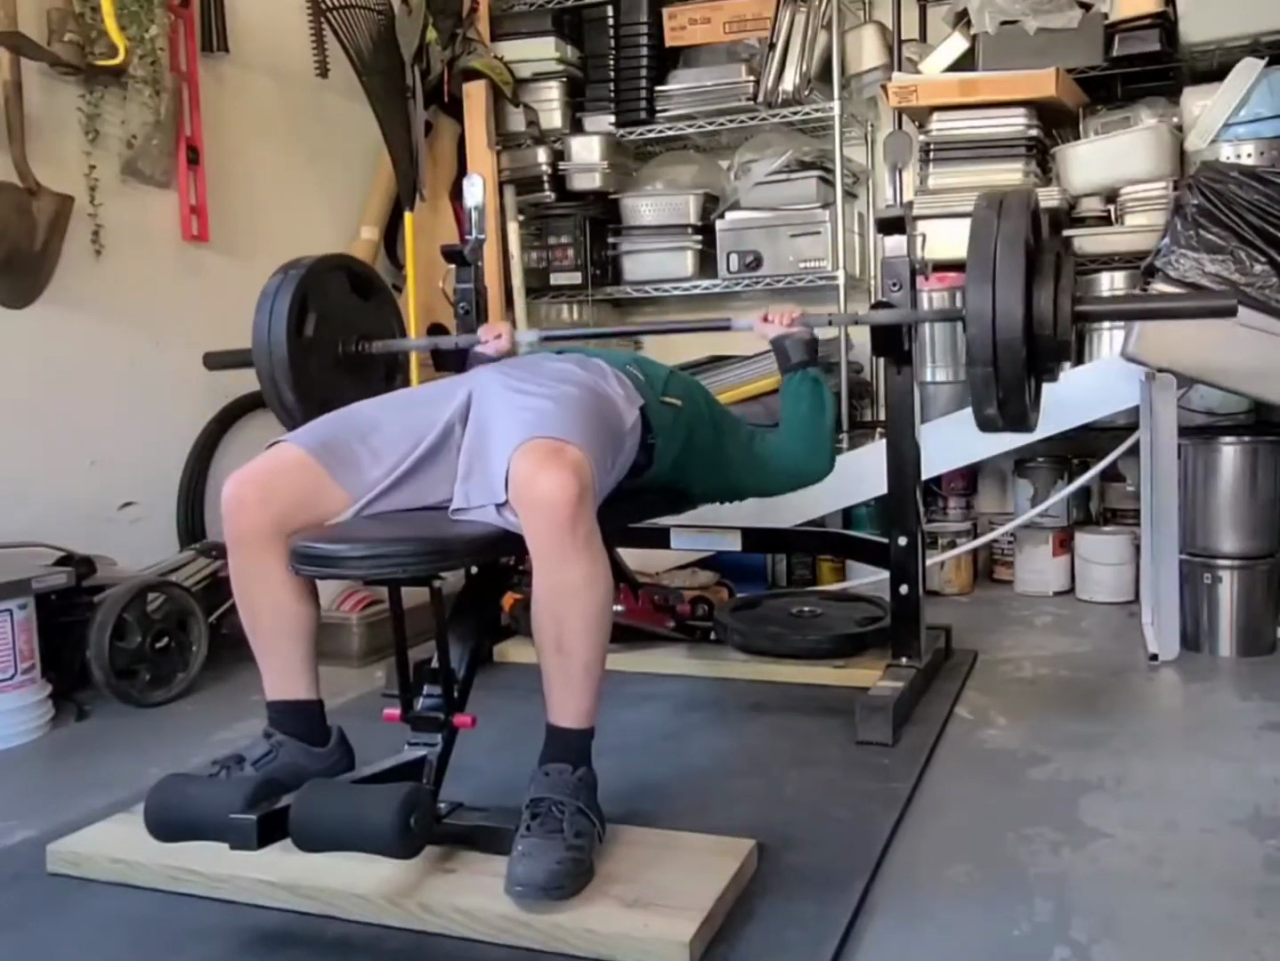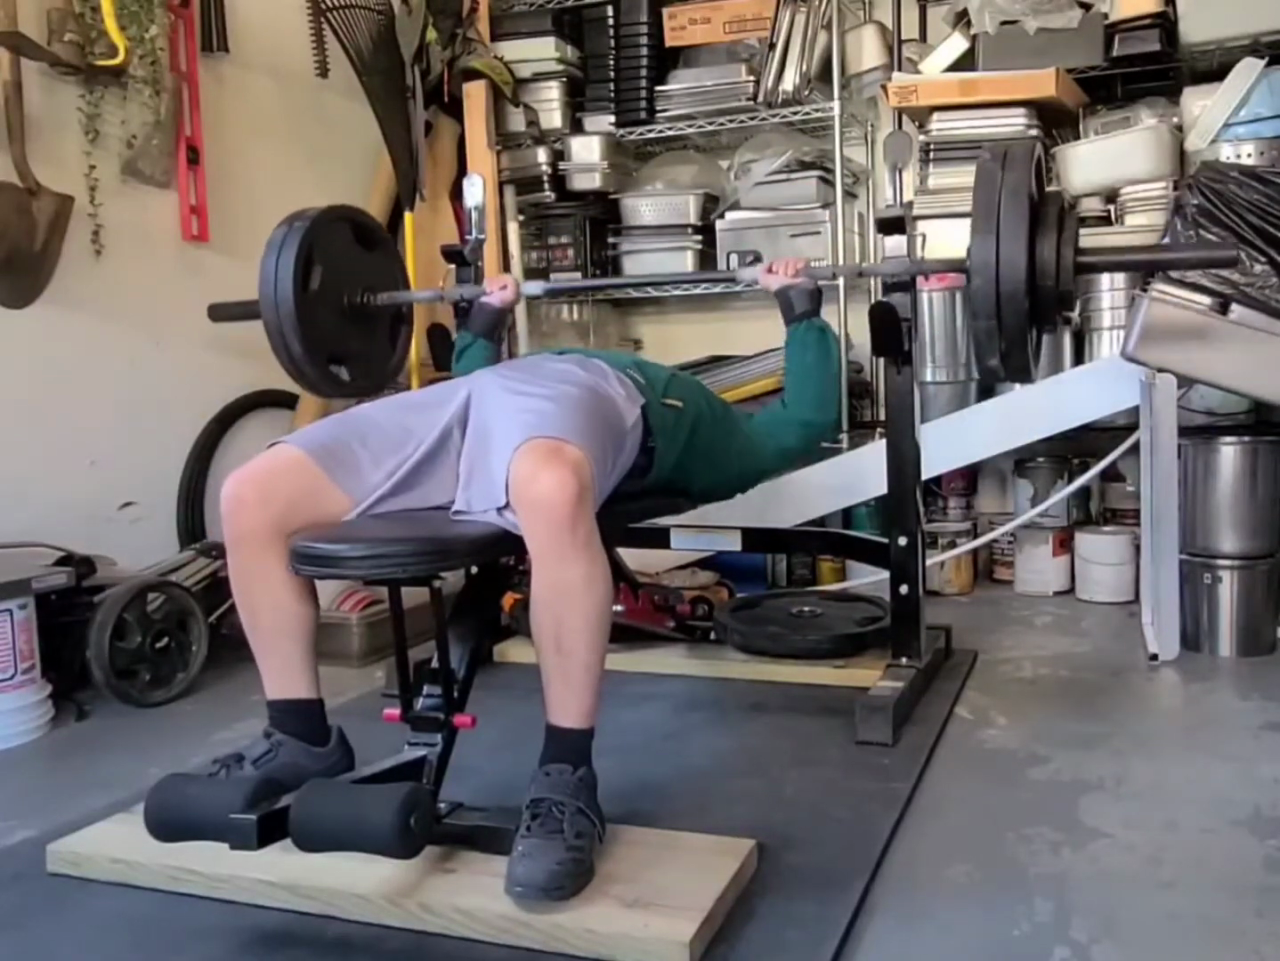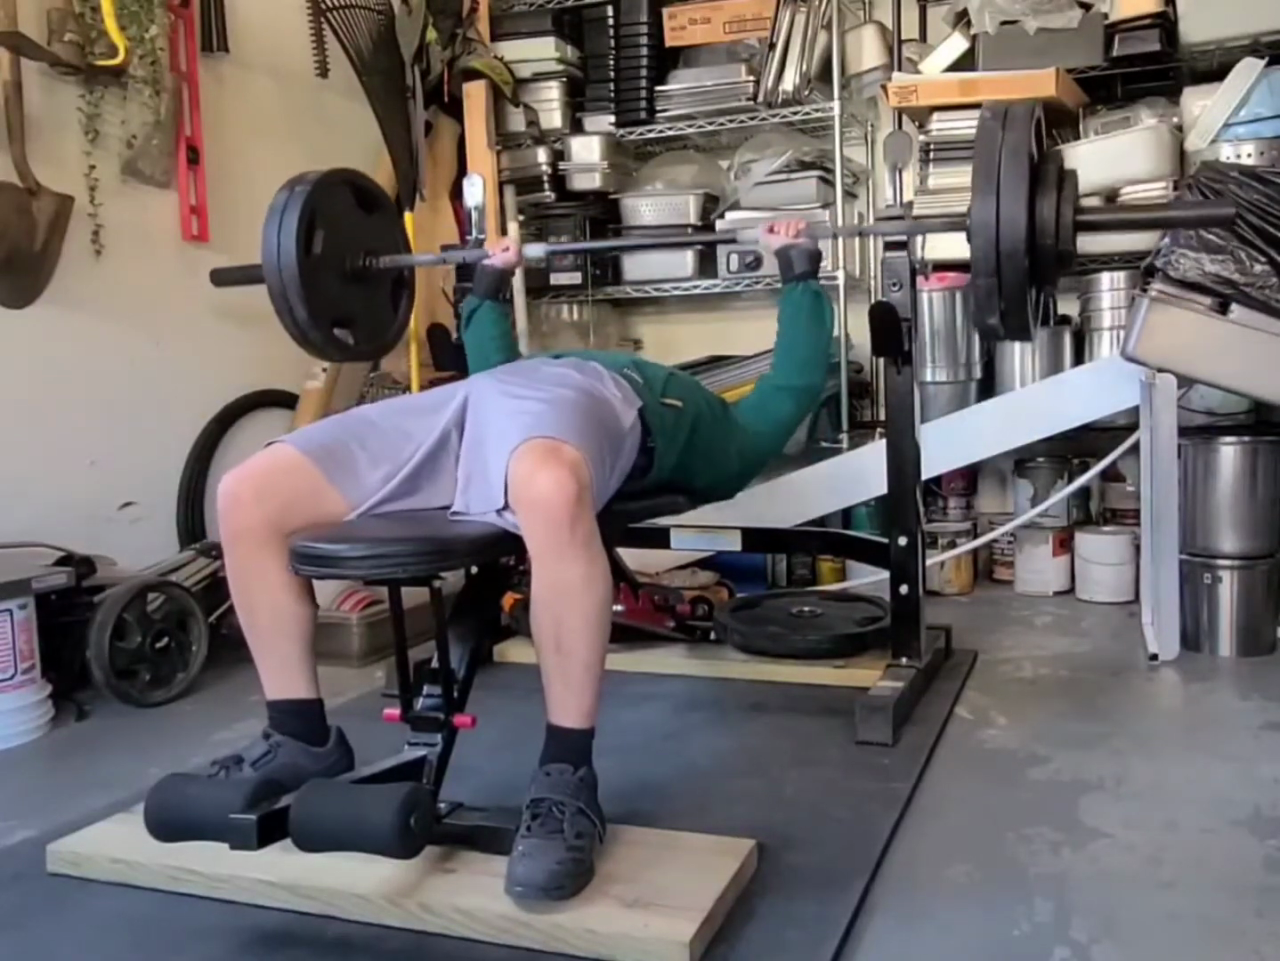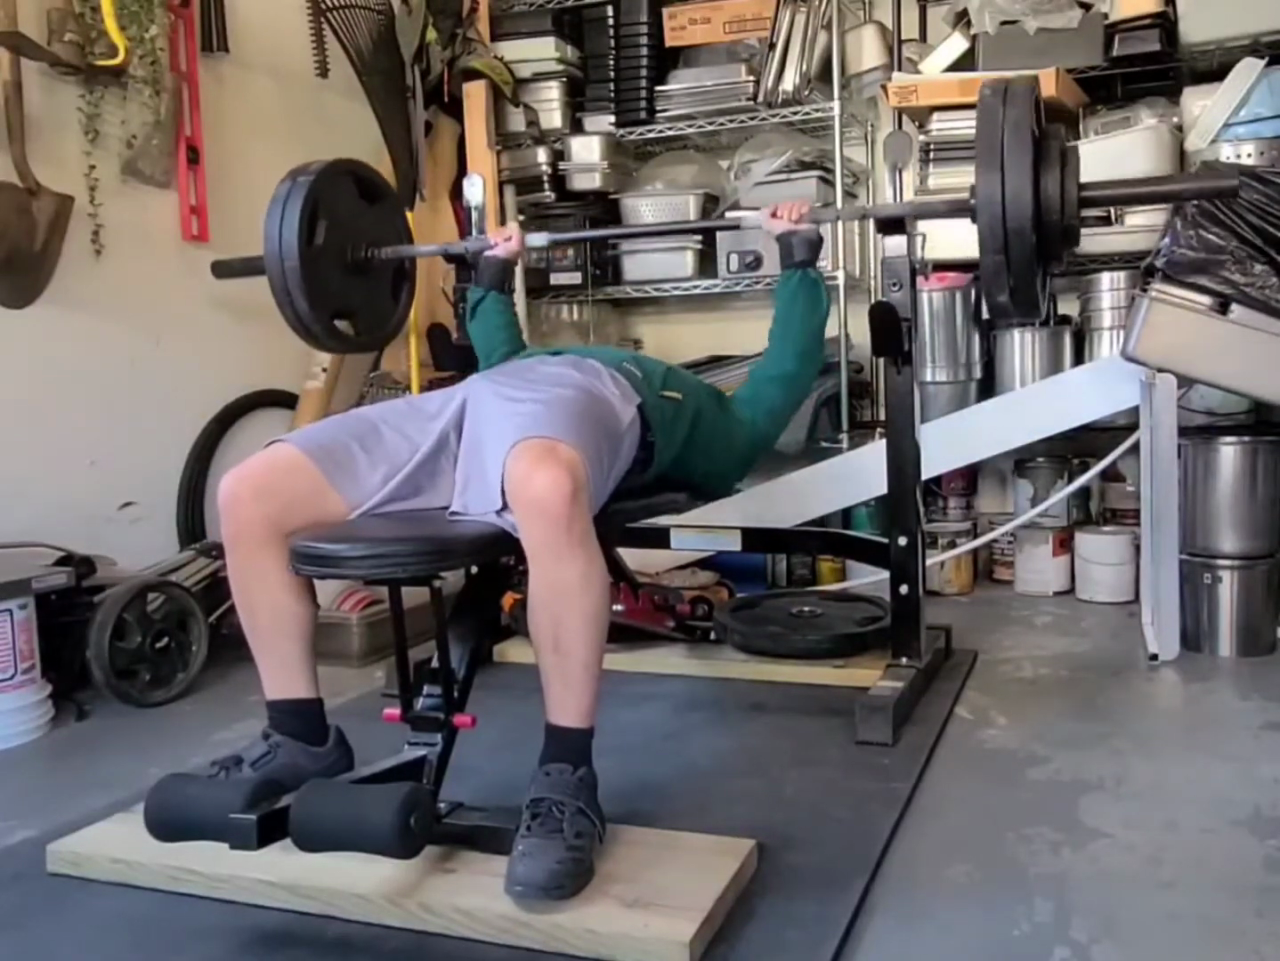
dt=0.2s
person 1, frame 1
left shoulder: (709, 429)
left elbow: (804, 459)
left wrist: (795, 354)
right wrist: (483, 360)
left knee: (552, 492)
right knee: (250, 499)
left ankle: (565, 781)
right ankle: (300, 739)
person 1, frame 2
left shoulder: (720, 436)
left elbow: (809, 419)
right elbow: (485, 382)
left wrist: (799, 306)
right wrist: (485, 317)
left knee: (551, 493)
right knee: (250, 498)
left ankle: (565, 782)
right ankle: (301, 739)
person 1, frame 3
left shoulder: (722, 436)
left elbow: (797, 383)
right elbow: (493, 367)
left wrist: (799, 269)
right wrist: (489, 283)
left knee: (551, 493)
right knee: (246, 497)
left ankle: (566, 780)
right ankle: (301, 741)
person 1, frame 4
left shoulder: (720, 432)
left elbow: (790, 368)
right elbow: (502, 357)
left wrist: (797, 256)
right wrist: (493, 274)
left knee: (546, 491)
right knee: (246, 497)
left ankle: (566, 778)
right ankle: (300, 739)
